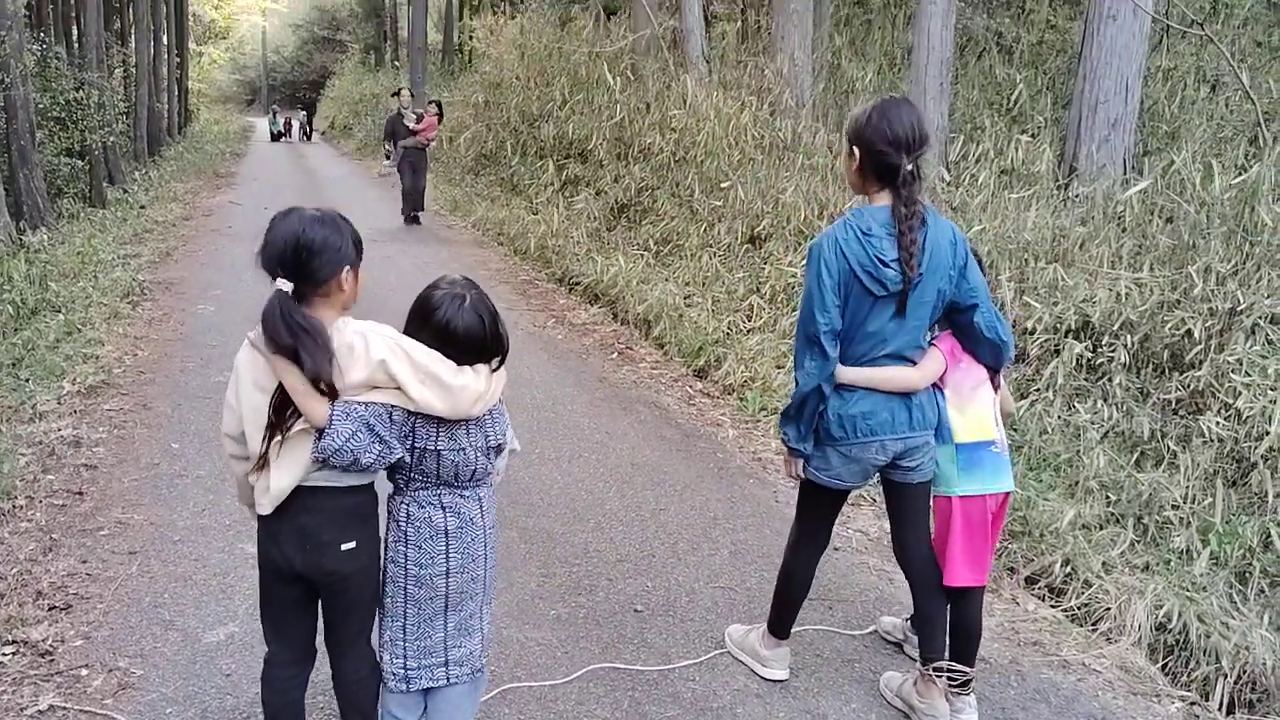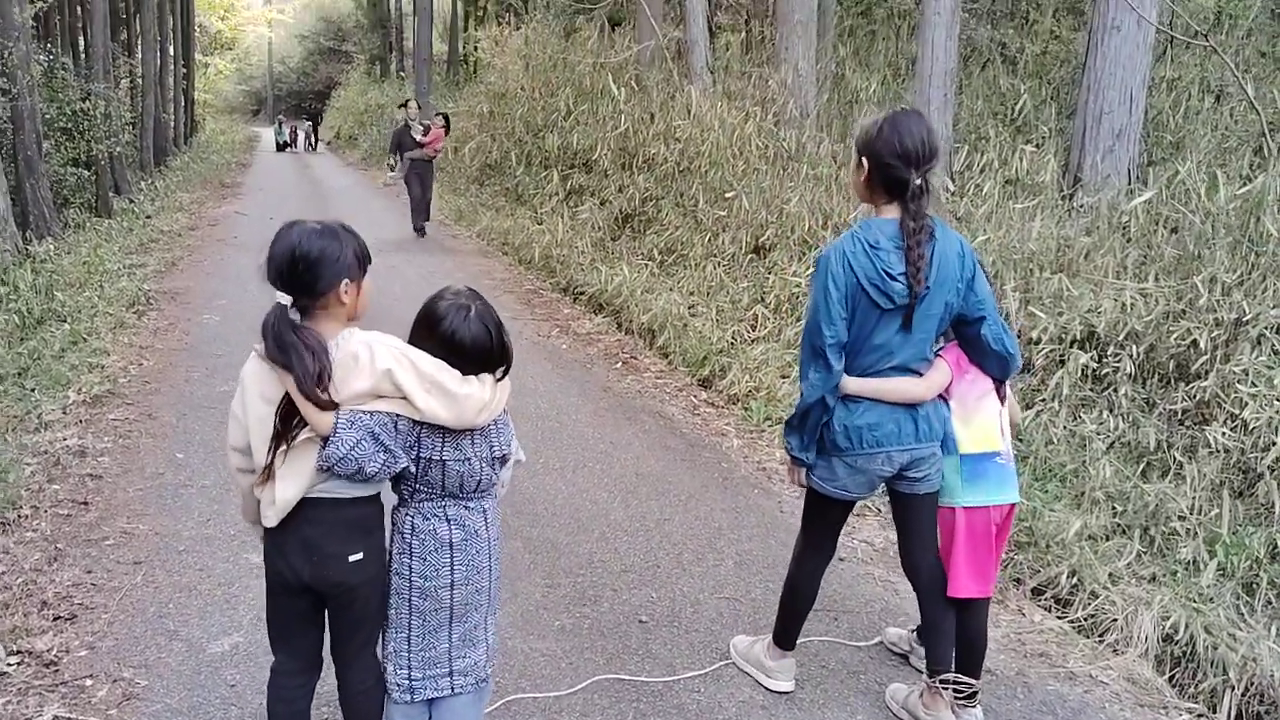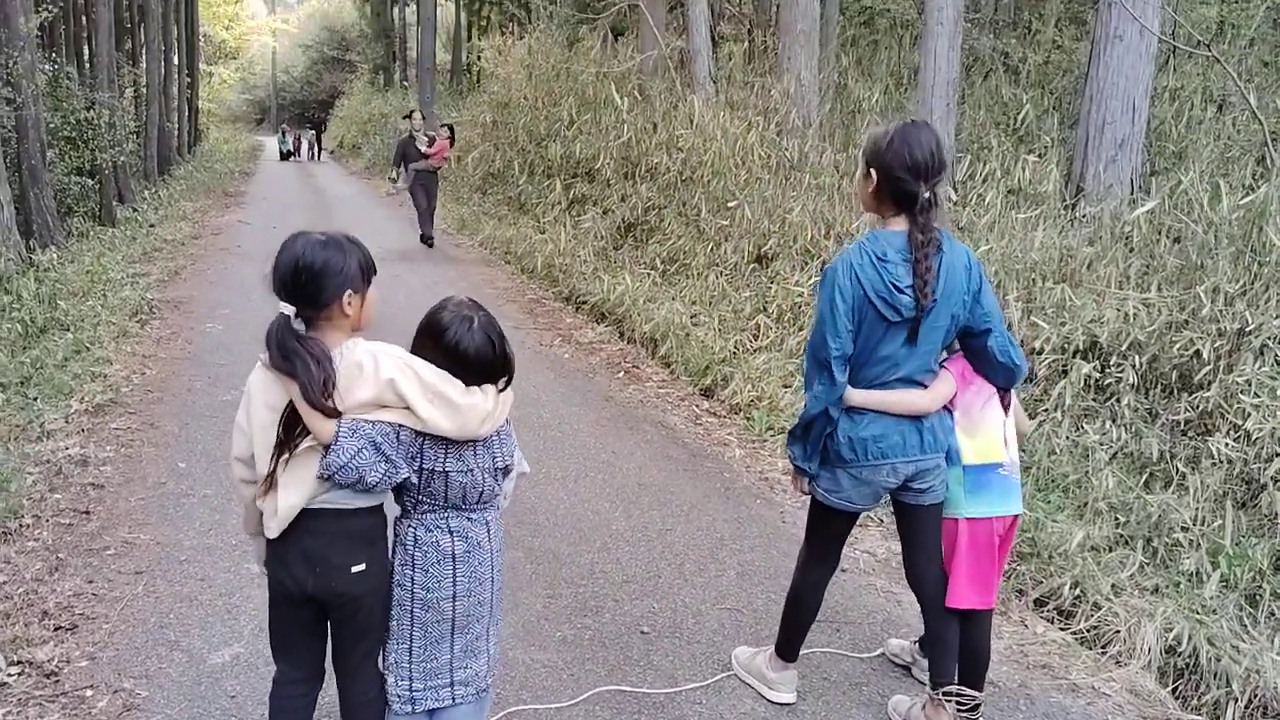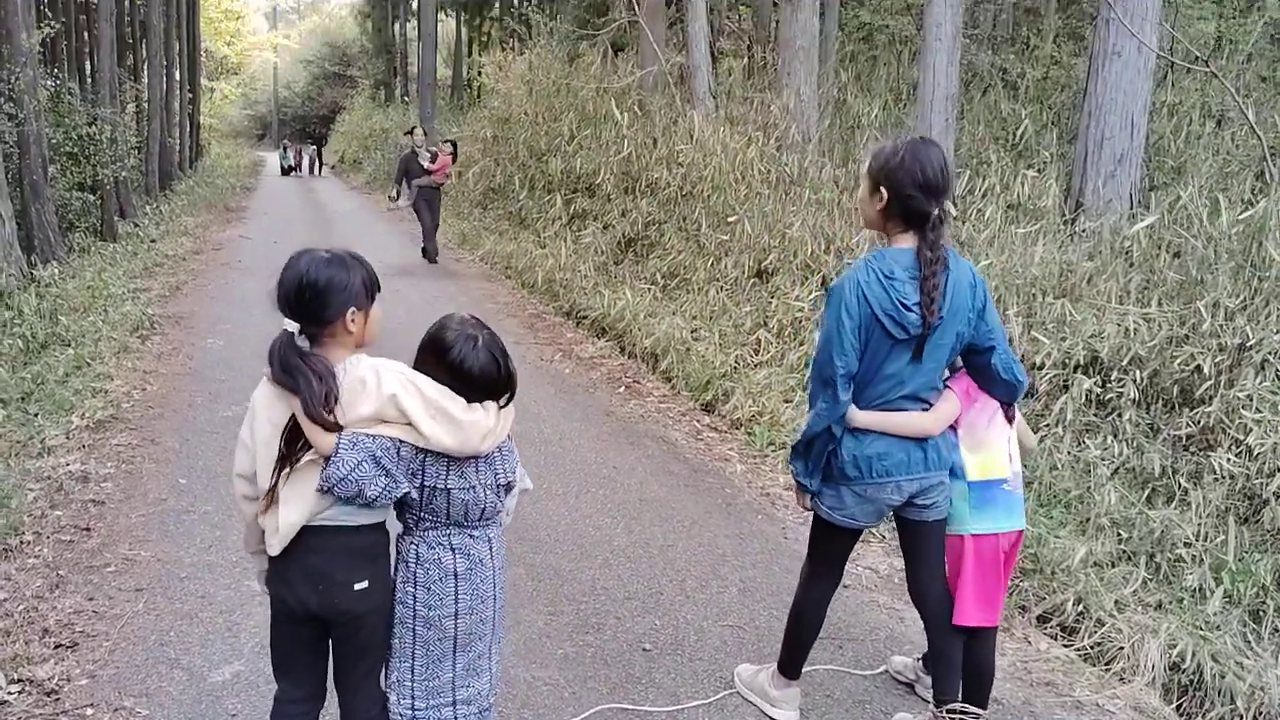
dt=0.1s
person 1, frame 1
left shoulder: (836, 243)
right shoulder: (945, 238)
left elbow: (817, 351)
right elbow: (984, 328)
left wrist: (797, 433)
right wrist: (997, 370)
left hip: (848, 424)
right hip: (916, 422)
left knee: (808, 536)
right knee: (917, 546)
left ankle: (773, 645)
person 1, frame 2
left shoulder: (843, 255)
right shoulder: (953, 250)
left elbow: (822, 363)
right elbow: (992, 342)
left wrist: (801, 442)
right wrist: (1002, 385)
left hip: (853, 435)
right hip: (922, 433)
left knee: (814, 547)
right knee: (924, 557)
left ankle: (779, 657)
person 1, frame 3
left shoulder: (852, 266)
right shoulder: (960, 262)
left elbow: (826, 373)
right elbow: (999, 354)
left wrist: (804, 451)
right wrist: (1002, 397)
left hip: (858, 447)
right hip: (927, 445)
left knee: (818, 559)
right knee: (929, 570)
left ankle: (781, 668)
person 1, frame 4
left shoulder: (858, 284)
right shoulder: (965, 280)
left elbow: (831, 390)
right elbow: (1002, 370)
left wrist: (806, 467)
right wrist: (1005, 413)
left hip: (861, 464)
right hip: (930, 462)
left knee: (821, 576)
right knee: (932, 588)
person 2, frame 1
left shoulder: (256, 348)
right shoulder: (374, 348)
left elbow: (236, 442)
right elbow: (463, 393)
right wrist: (493, 375)
left hip: (280, 523)
right hip: (347, 522)
left knee: (285, 651)
right knee: (352, 646)
person 2, frame 2
left shoulder: (263, 360)
right shoulder: (379, 358)
left elbow: (242, 456)
right elbow: (468, 403)
left wrist: (264, 520)
right wrist: (497, 385)
left hip: (286, 535)
right hip: (354, 533)
left knee: (292, 662)
right knee: (358, 658)
person 2, frame 3
left shoulder: (268, 372)
right shoulder: (382, 369)
left elbow: (245, 467)
right elbow: (471, 414)
left wrist: (264, 539)
right wrist: (500, 395)
left hip: (290, 544)
right hip: (356, 543)
left knee: (294, 673)
right knee: (360, 671)
person 2, frame 4
left shoulder: (273, 388)
right shoulder: (385, 385)
left elbow: (247, 484)
right elbow: (472, 431)
left wrist: (265, 559)
right wrist: (500, 413)
left hip: (292, 561)
right hip: (360, 561)
person 3, frame 1
left shoulder: (401, 411)
right shoulder: (492, 410)
left elbow: (323, 416)
right elbow: (493, 470)
left wrist: (278, 355)
left hip: (414, 541)
right hip: (471, 543)
left knee: (406, 638)
right knee: (463, 641)
person 3, frame 2
left shoulder: (405, 421)
right shoulder: (496, 420)
left elbow: (329, 424)
right elbow: (498, 483)
left hip: (419, 551)
right hip: (476, 554)
left knee: (412, 652)
right knee: (467, 649)
person 3, frame 3
left shoulder: (407, 433)
right shoulder: (498, 431)
left elbow: (330, 433)
right elbow: (500, 492)
left hip: (421, 564)
right hip: (479, 563)
left knee: (414, 666)
right knee: (470, 662)
person 3, frame 4
left shoulder: (410, 448)
right shoulder: (499, 446)
left elbow: (331, 446)
right elbow: (503, 510)
left hip: (424, 582)
right hip: (481, 581)
left knee: (417, 682)
right knee: (471, 677)
person 4, frame 1
left shoulder: (951, 346)
left elbow: (915, 378)
right elbow: (1008, 407)
left wrist: (843, 373)
left hip: (967, 478)
right hip: (993, 471)
left knee: (965, 578)
right knee: (953, 561)
right ankle: (920, 631)
person 4, frame 2
left shoulder: (954, 355)
left elbow: (921, 389)
right elbow: (1014, 415)
left wrist: (851, 384)
left hip: (970, 492)
right hip: (999, 487)
left knee: (969, 592)
right knee: (961, 582)
right ankle: (927, 641)
person 4, frame 3
left shoulder: (960, 366)
left elbow: (925, 403)
right elbow: (1024, 427)
left wrist: (855, 397)
left hip: (974, 501)
right hip: (1002, 497)
left knee: (971, 602)
right knee: (961, 589)
right ankle: (929, 652)
person 4, frame 4
left shoulder: (964, 384)
left elbow: (931, 424)
right elbow: (1029, 442)
left wrist: (860, 418)
left hip: (978, 518)
right hip: (1006, 513)
left knee: (976, 618)
right knee: (964, 601)
right ankle: (932, 669)
